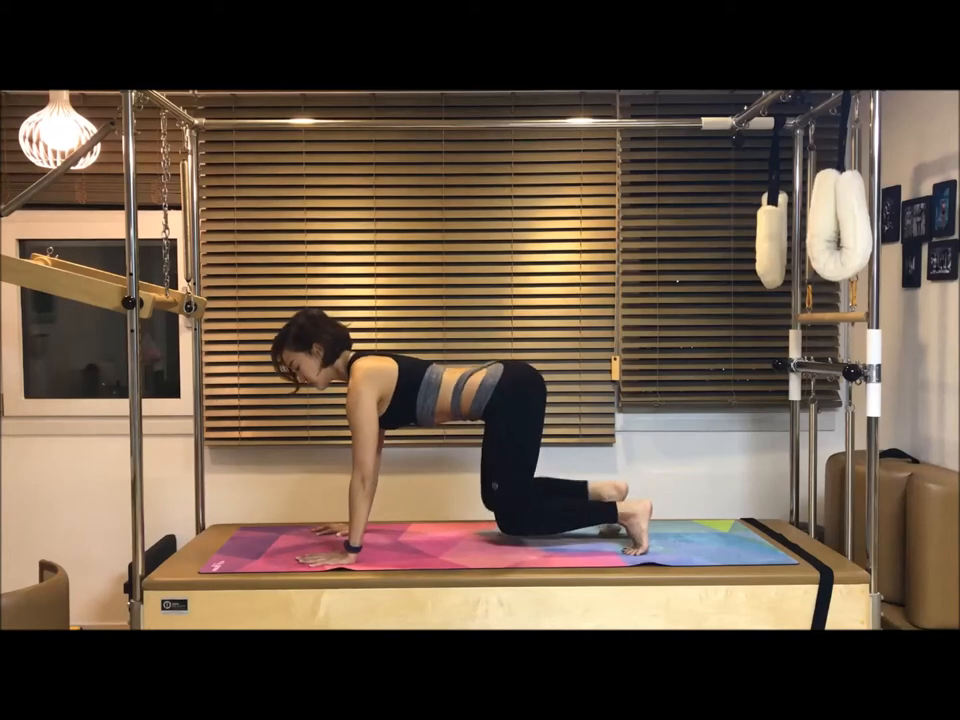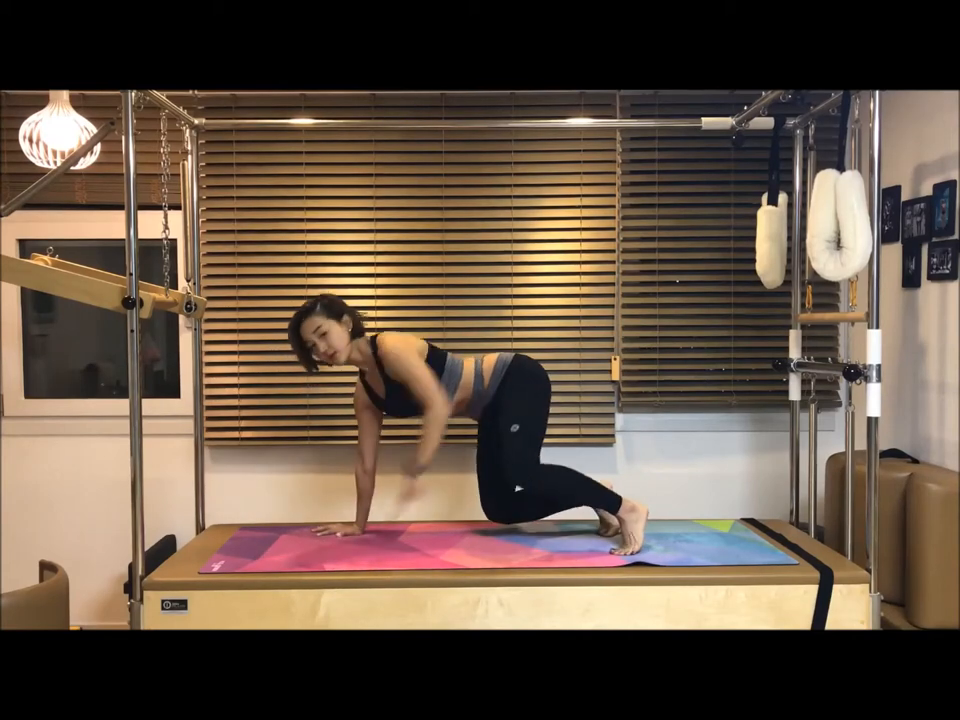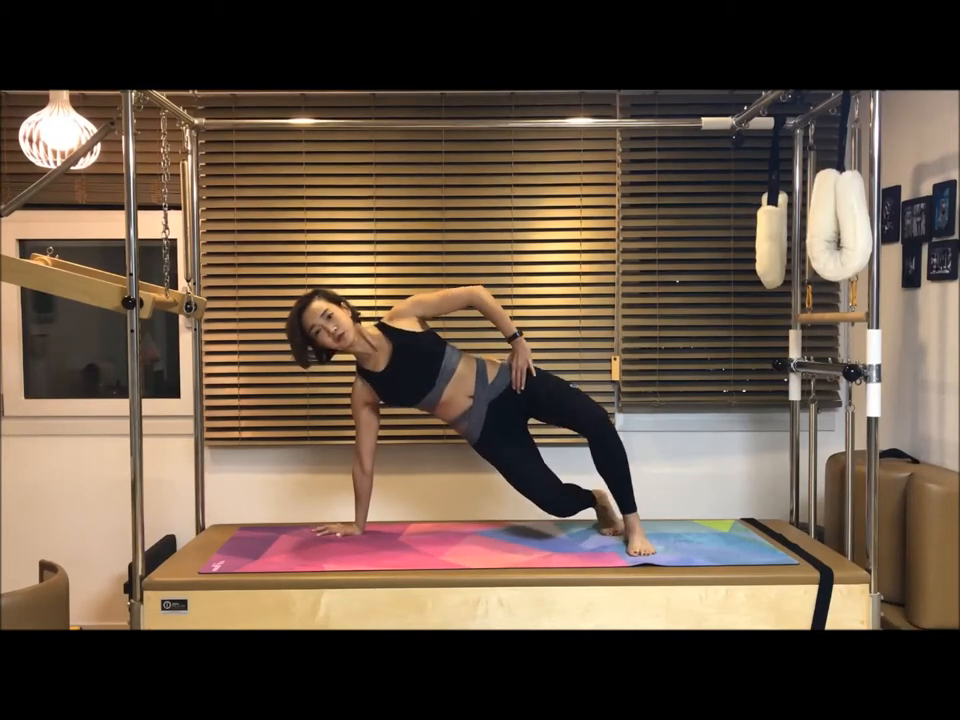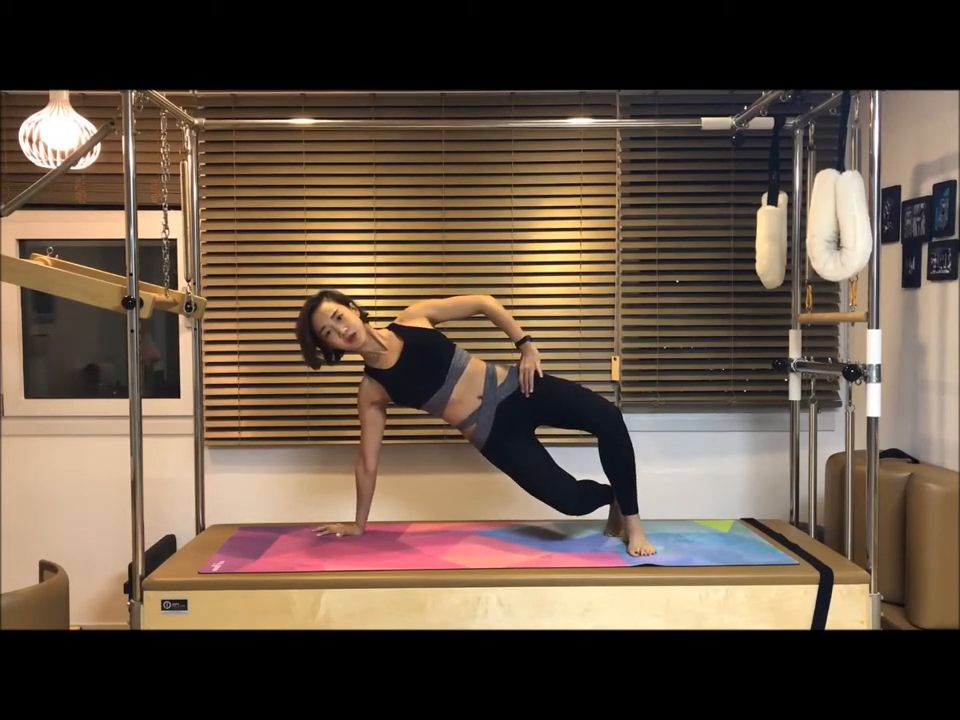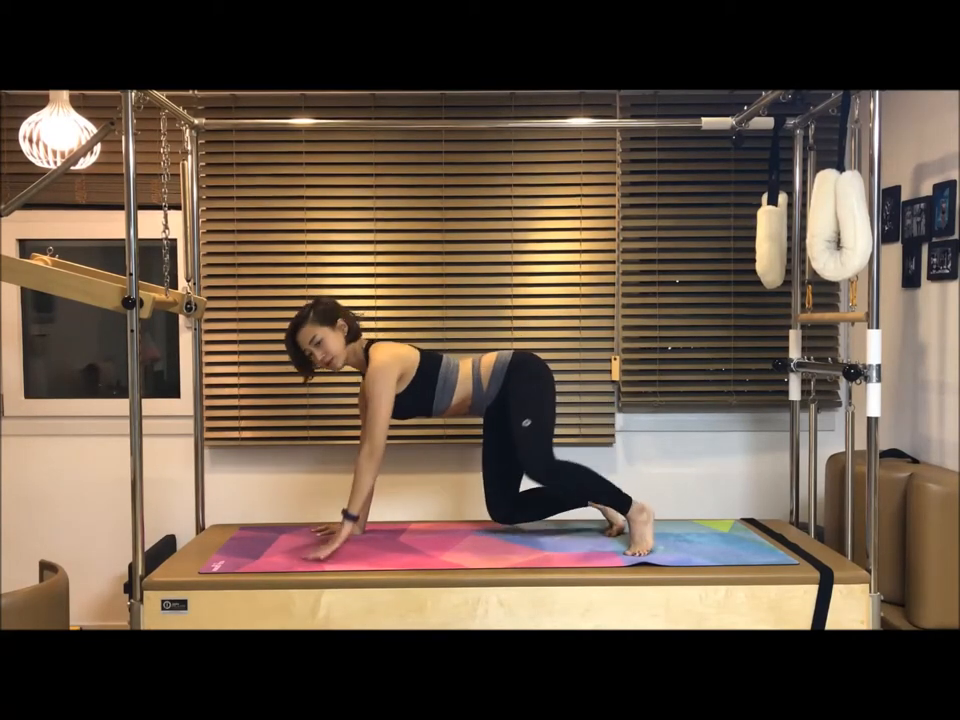
dt=1s
person 1, frame 1
left shoulder: (361, 383)
right shoulder: (368, 371)
left elbow: (363, 474)
right elbow: (371, 464)
left wrist: (351, 549)
right wrist: (356, 524)
left hip: (512, 394)
right hip: (509, 386)
left knee: (514, 517)
right knee: (499, 496)
left ankle: (627, 511)
right ankle: (601, 491)
person 1, frame 2
left shoulder: (391, 349)
right shoulder: (364, 391)
left elbow: (439, 409)
right elbow: (366, 460)
left wrist: (414, 470)
right wrist: (359, 523)
left hip: (515, 377)
right hip: (492, 403)
left knee: (521, 466)
right knee: (499, 509)
left ankle: (626, 509)
right ankle: (594, 499)
person 1, frame 3
left shoulder: (403, 316)
right shoulder: (364, 390)
left elbow: (476, 294)
right elbow: (364, 460)
left wrist: (516, 339)
right wrist: (358, 523)
left hip: (510, 383)
right hip: (488, 429)
left knee: (595, 420)
right knee: (554, 500)
left ankle: (631, 521)
right ankle: (597, 498)
person 1, frame 4
left shoulder: (413, 318)
right shoulder: (372, 390)
left elbow: (484, 303)
right elbow: (368, 461)
left wrist: (525, 343)
right wrist: (359, 523)
left hip: (516, 388)
right hip: (494, 434)
left knee: (607, 417)
right knee: (569, 499)
left ankle: (631, 521)
right ankle: (612, 496)
person 1, frame 5
left shoulder: (382, 360)
right shoulder: (369, 383)
left elbow: (373, 450)
right elbow: (367, 454)
left wrist: (349, 522)
right wrist: (358, 519)
left hip: (520, 374)
right hip: (500, 402)
left knee: (537, 463)
right knee: (502, 509)
left ankle: (634, 511)
right ankle: (601, 497)
